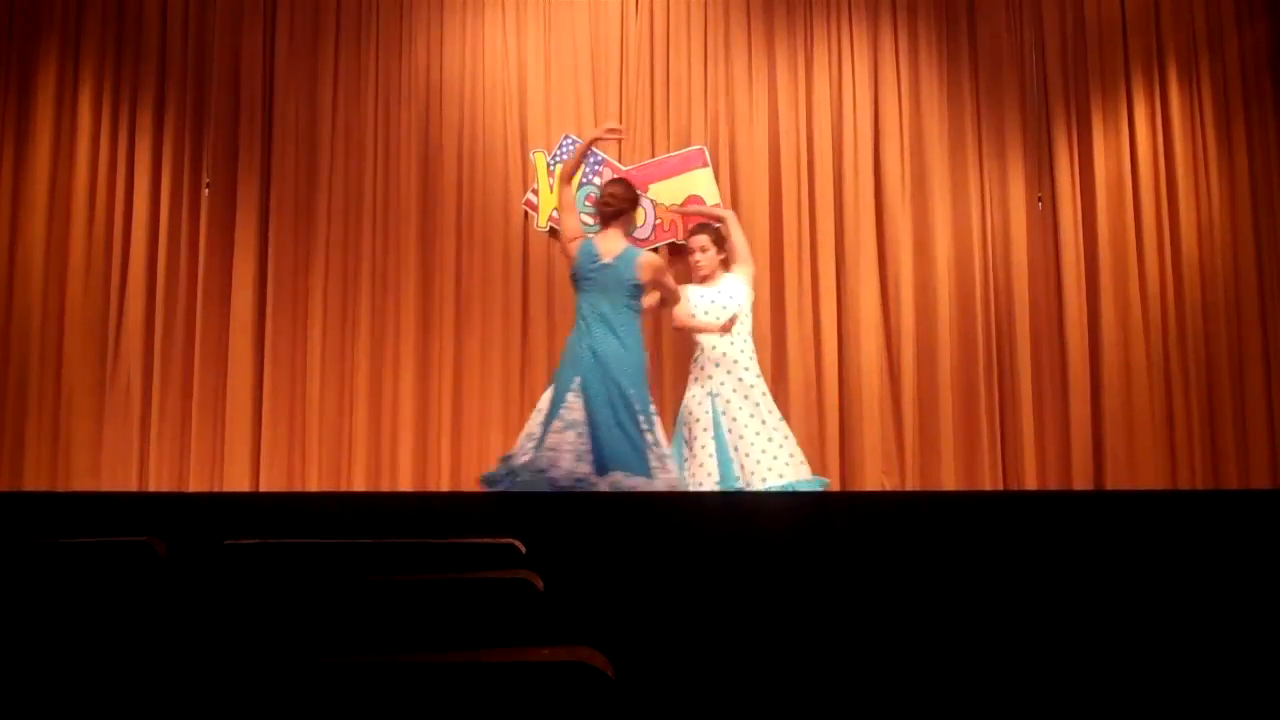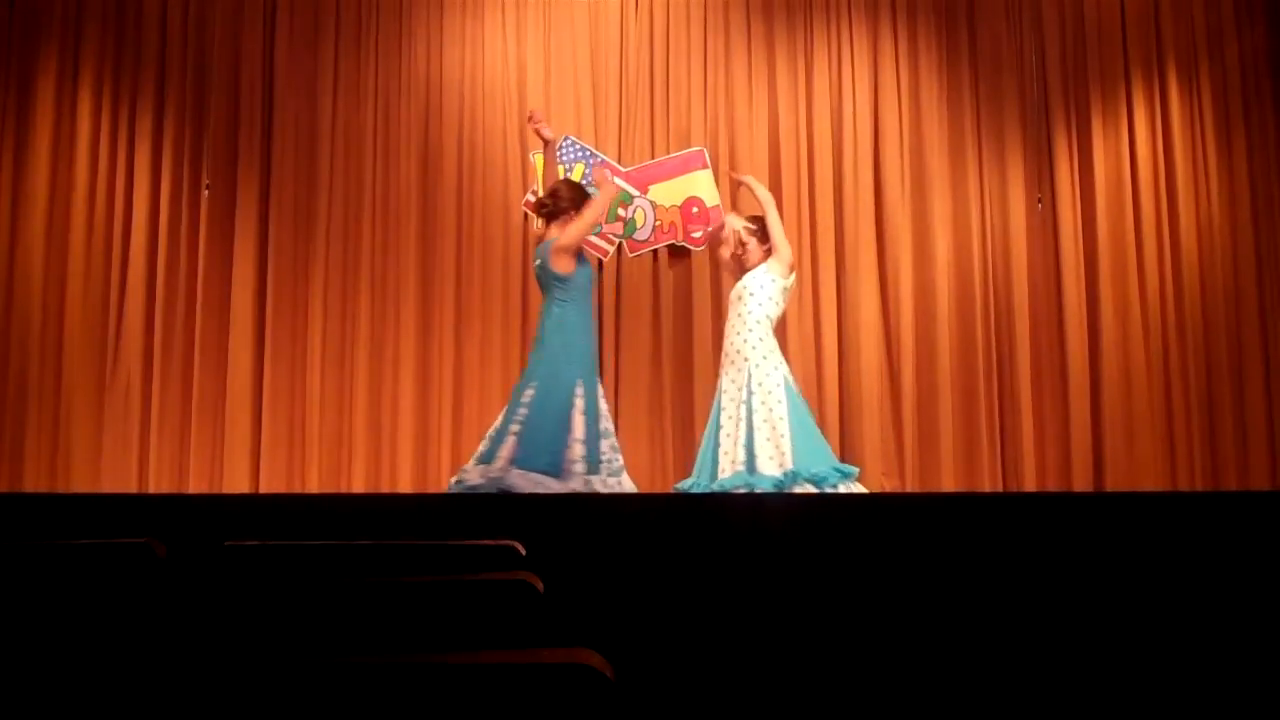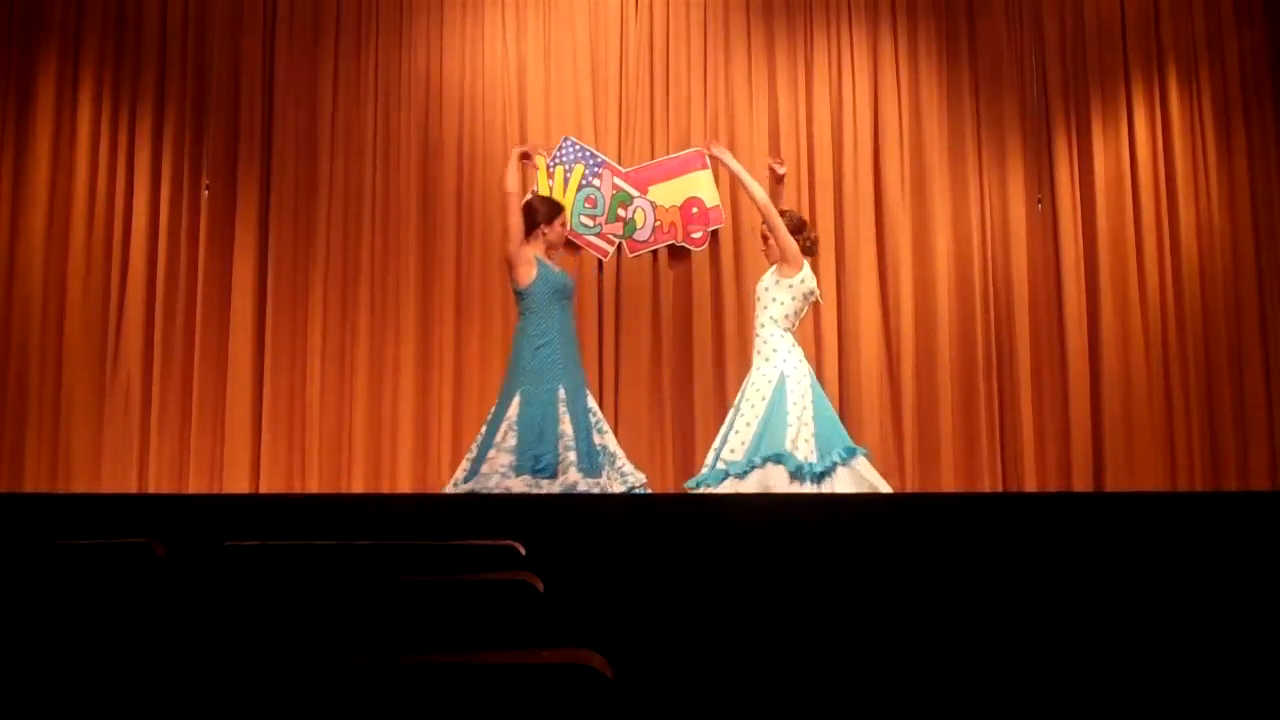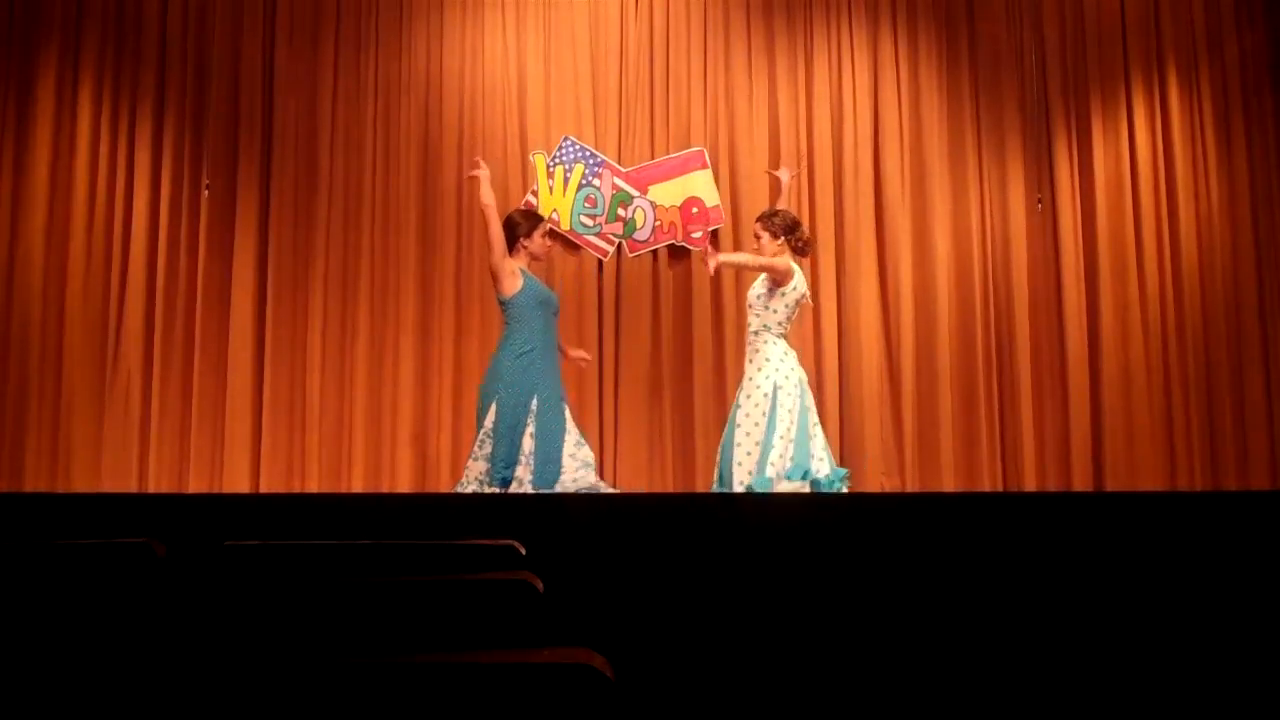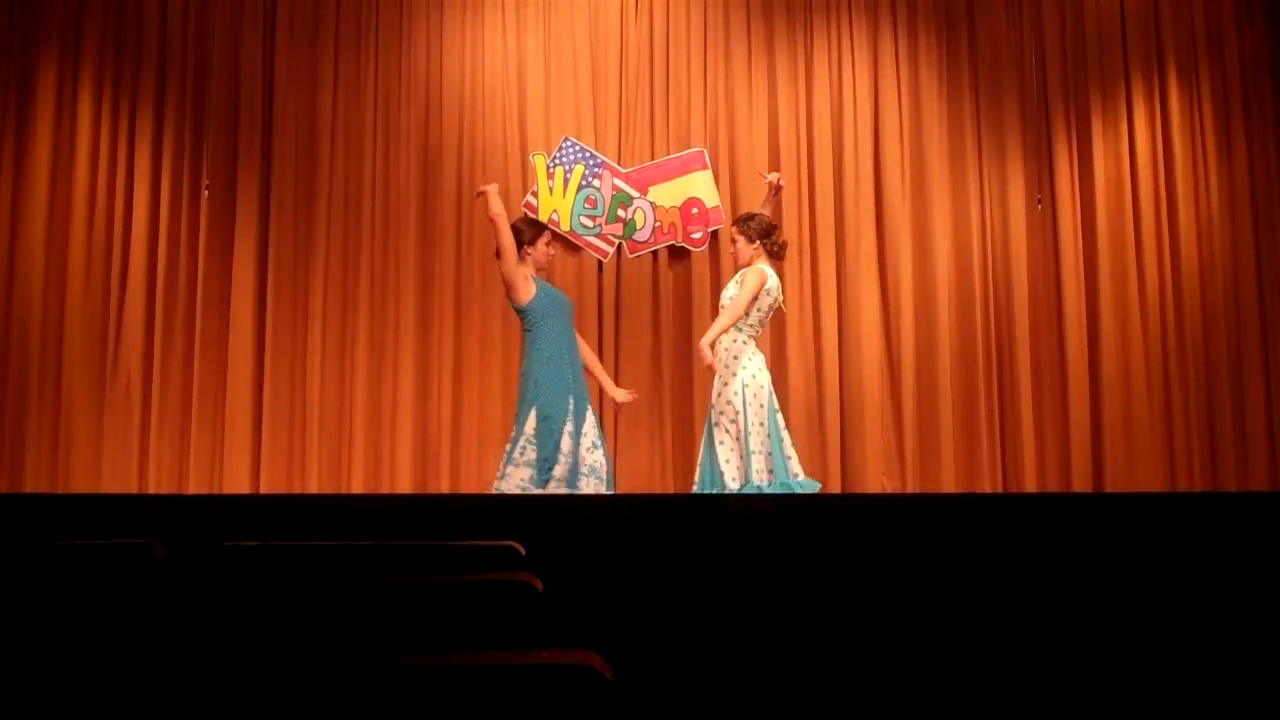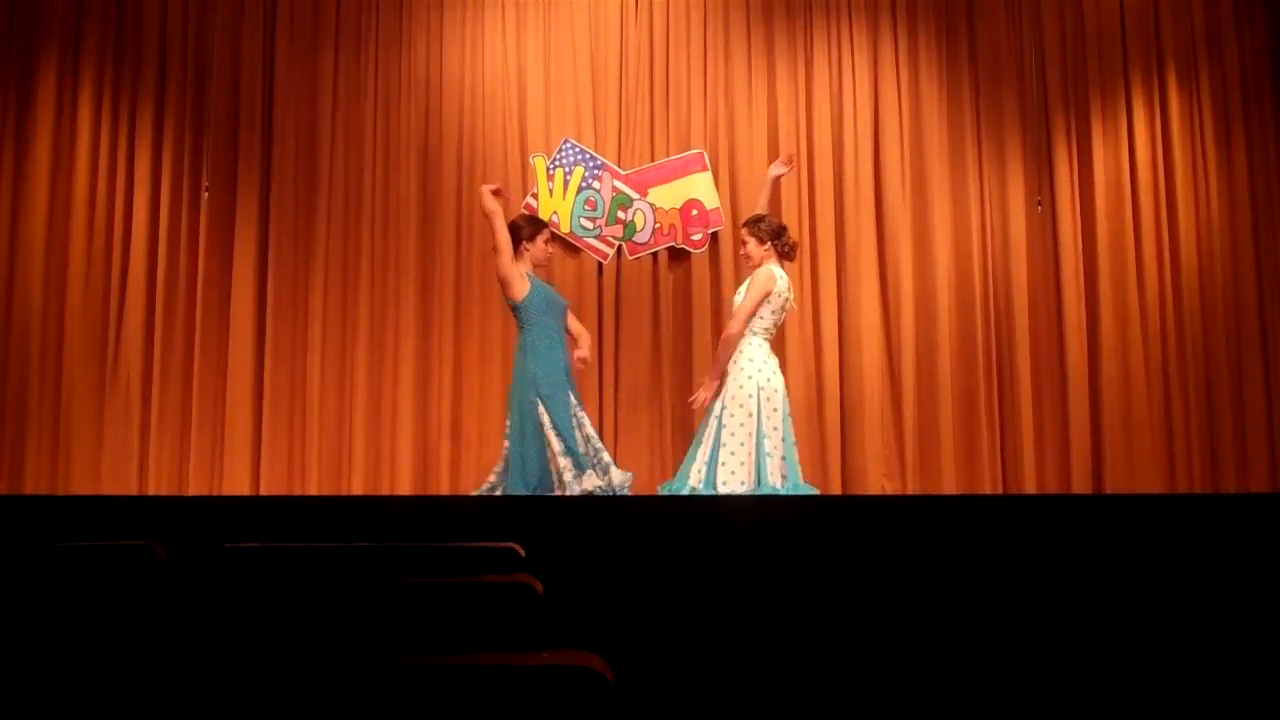
dt=0.4s
person 1, frame 1
left shoulder: (578, 247)
right shoulder: (648, 262)
left elbow: (565, 185)
right elbow: (674, 297)
left wrist: (587, 143)
left hip: (584, 359)
right hip: (625, 365)
left knee: (565, 453)
right knee: (628, 446)
person 1, frame 2
left shoulder: (546, 244)
right shoulder: (563, 246)
left elbow: (551, 193)
right elbow: (604, 201)
left wrist: (549, 145)
right wrist: (605, 182)
left hip: (550, 357)
right hip: (567, 358)
left knee: (540, 438)
right knee: (564, 440)
person 1, frame 3
left shoulder: (547, 265)
right shoulder: (522, 259)
right elbow: (512, 196)
right wrist: (516, 158)
left hip: (561, 374)
right hip: (535, 371)
left knee: (573, 455)
right knee: (530, 458)
person 1, frame 4
left shoulder: (531, 281)
right shoulder: (506, 271)
right elbow: (488, 208)
left wrist: (566, 350)
right wrist: (484, 178)
left hip: (542, 386)
right hip: (515, 383)
left knee: (545, 464)
right knee: (511, 464)
person 1, frame 5
left shoulder: (545, 291)
right shoulder: (519, 282)
left elbow: (574, 342)
right elbow: (498, 218)
left wrist: (610, 388)
right wrist: (491, 193)
left hip: (569, 391)
right hip: (545, 389)
left knee: (582, 469)
right knee: (541, 467)
person 1, frame 6
left shoulder: (542, 288)
right shoulder: (513, 277)
left elbow: (576, 328)
right elbow: (493, 212)
left wrist: (582, 347)
right wrist: (486, 193)
left hip: (556, 386)
right hip: (537, 387)
right knee: (563, 465)
person 2, frame 1
left shoulder: (740, 278)
right shoulder: (686, 293)
left elbow: (729, 216)
right elbow: (677, 319)
left wrist: (699, 213)
right wrist: (714, 326)
left hip: (747, 383)
right hip: (705, 387)
left knee: (766, 461)
right knee: (711, 470)
person 2, frame 2
left shoulder: (781, 267)
right shoulder: (744, 278)
left elbow: (768, 202)
right elbow: (718, 245)
left wrist: (747, 181)
right wrist: (725, 225)
left hip: (762, 367)
right hip: (735, 373)
left knee: (769, 449)
right knee: (736, 455)
person 2, frame 3
left shoulder: (794, 264)
right shoulder: (791, 271)
left elbow: (767, 208)
right elbow: (777, 217)
left wrist: (730, 162)
right wrist: (777, 182)
left hip: (778, 367)
right hip: (774, 368)
left knee: (763, 449)
right knee: (765, 452)
person 2, frame 4
left shoulder: (784, 270)
right shoulder: (783, 271)
left elbow: (757, 261)
right elbow: (779, 224)
left wrist: (723, 258)
right wrist: (784, 186)
left hip: (772, 373)
right hip: (767, 371)
left knee: (767, 459)
right knee: (755, 455)
person 2, frame 5
left shoulder: (757, 274)
right shoulder: (764, 272)
left elbow: (738, 307)
right elbow: (761, 226)
left wrist: (708, 338)
right wrist: (773, 194)
left hip: (740, 372)
right hip: (741, 370)
left knee: (748, 459)
right knee: (743, 458)
person 2, frame 6
left shoulder: (766, 275)
right shoulder: (772, 274)
left elbow: (734, 329)
right elbow: (759, 225)
left wrist: (712, 379)
right wrist: (771, 181)
left hip: (752, 373)
right hip: (752, 372)
left knee: (743, 461)
right knee: (748, 460)
